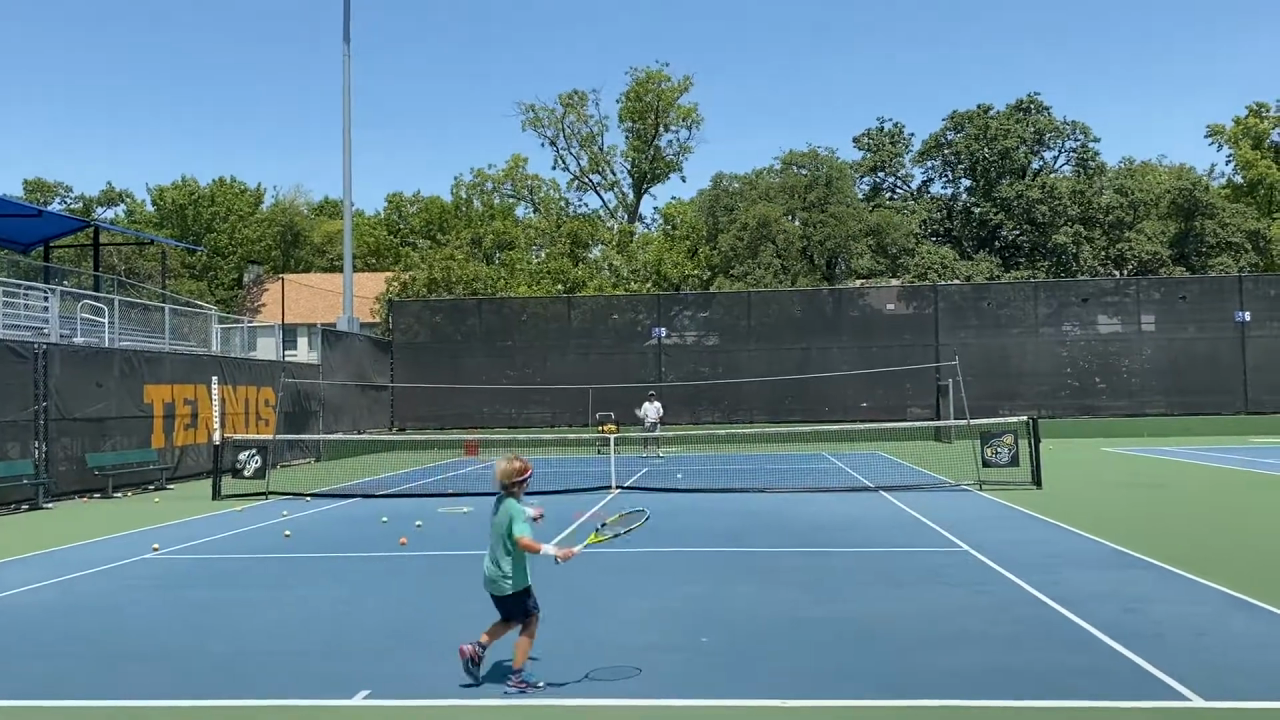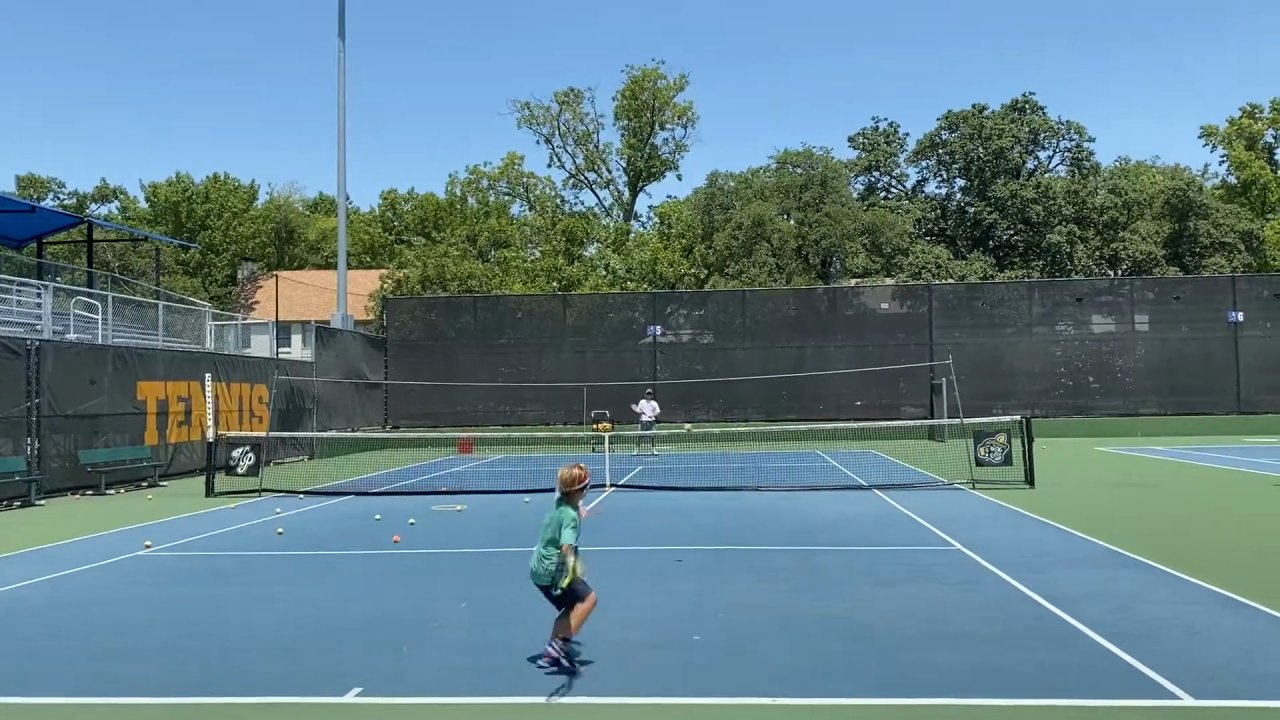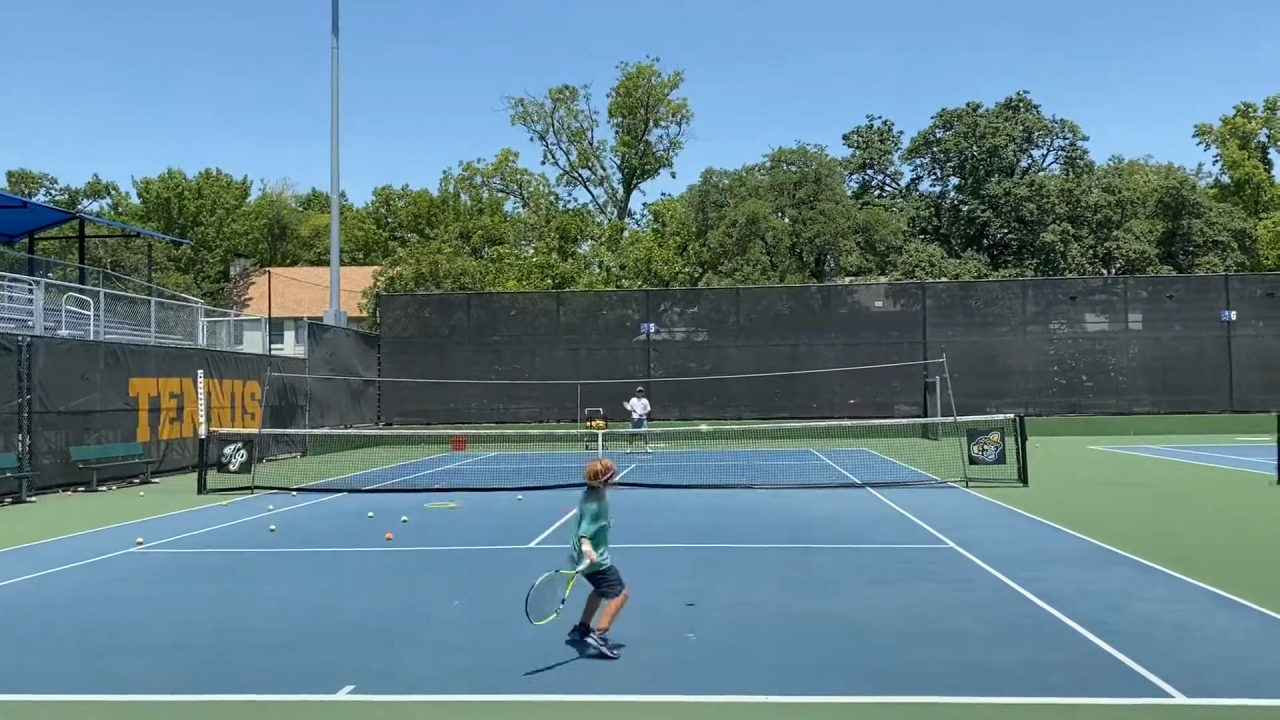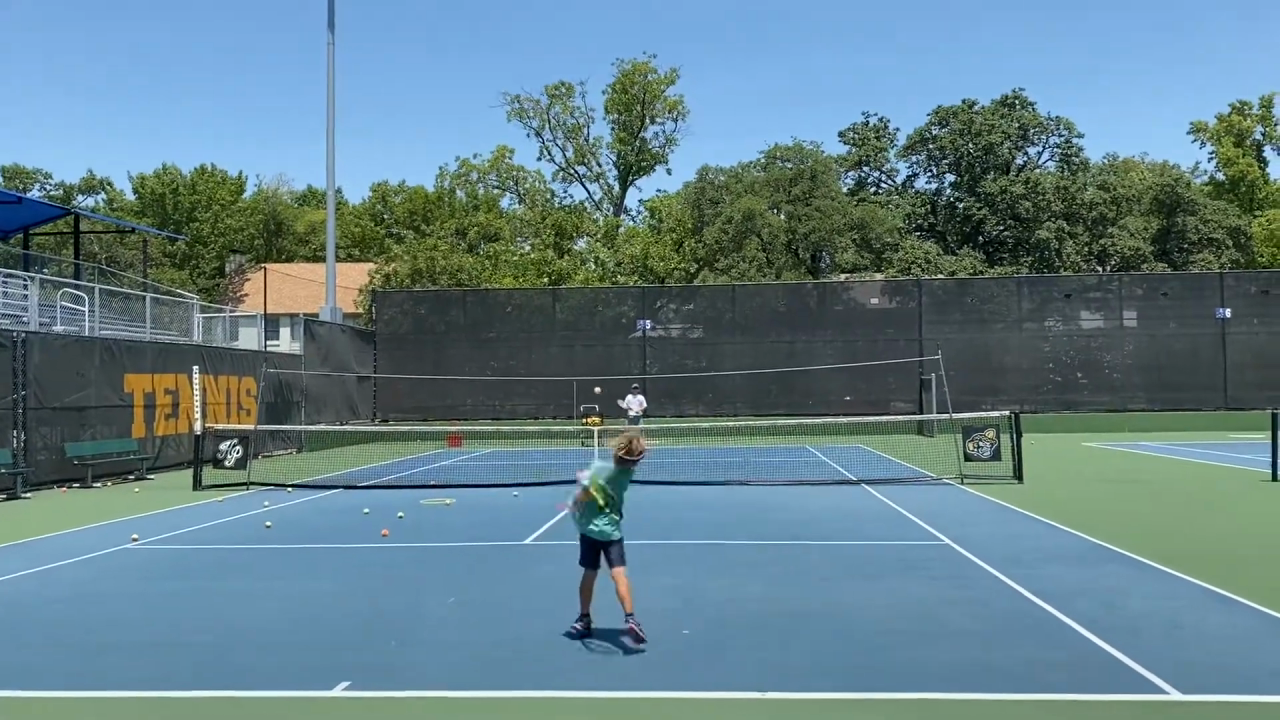
dt=0.4s
person 1, frame 1
left shoulder: (499, 502)
right shoulder: (515, 510)
right elbow: (523, 541)
left wrist: (530, 512)
right wrist: (552, 550)
left hip: (493, 575)
right hip: (511, 579)
left knee: (511, 618)
right knee: (530, 620)
left ankle: (476, 648)
right ankle: (519, 678)
person 1, frame 2
left shoulder: (562, 500)
right shoulder: (570, 516)
right elbow: (567, 546)
left wrist: (579, 509)
right wrist: (572, 563)
left hip: (541, 567)
right hip: (552, 570)
left knee: (571, 604)
right knee: (589, 599)
left ankle: (555, 650)
right ankle: (561, 643)
person 1, frame 3
left shoulder: (588, 494)
right shoulder: (594, 506)
right elbow: (584, 536)
right wrist: (588, 551)
right hip: (596, 560)
left knee: (602, 589)
right knee: (621, 593)
left ankle: (583, 628)
right ankle: (598, 635)
person 1, frame 4
left shoulder: (599, 469)
right shoulder: (627, 473)
left elbow: (583, 497)
left wrist: (575, 508)
right wrist: (587, 479)
left hip: (590, 529)
right hip: (612, 530)
left knee: (589, 573)
right knee: (619, 573)
left ankle: (584, 620)
right ankle: (630, 618)
